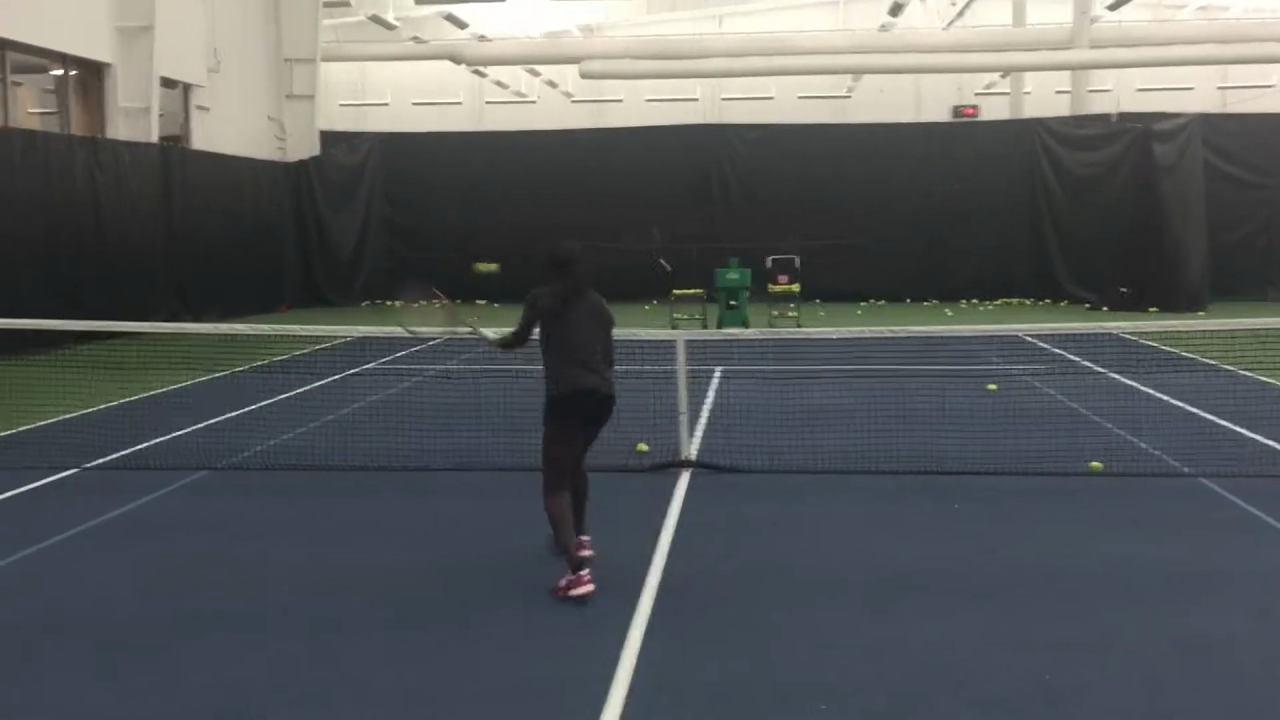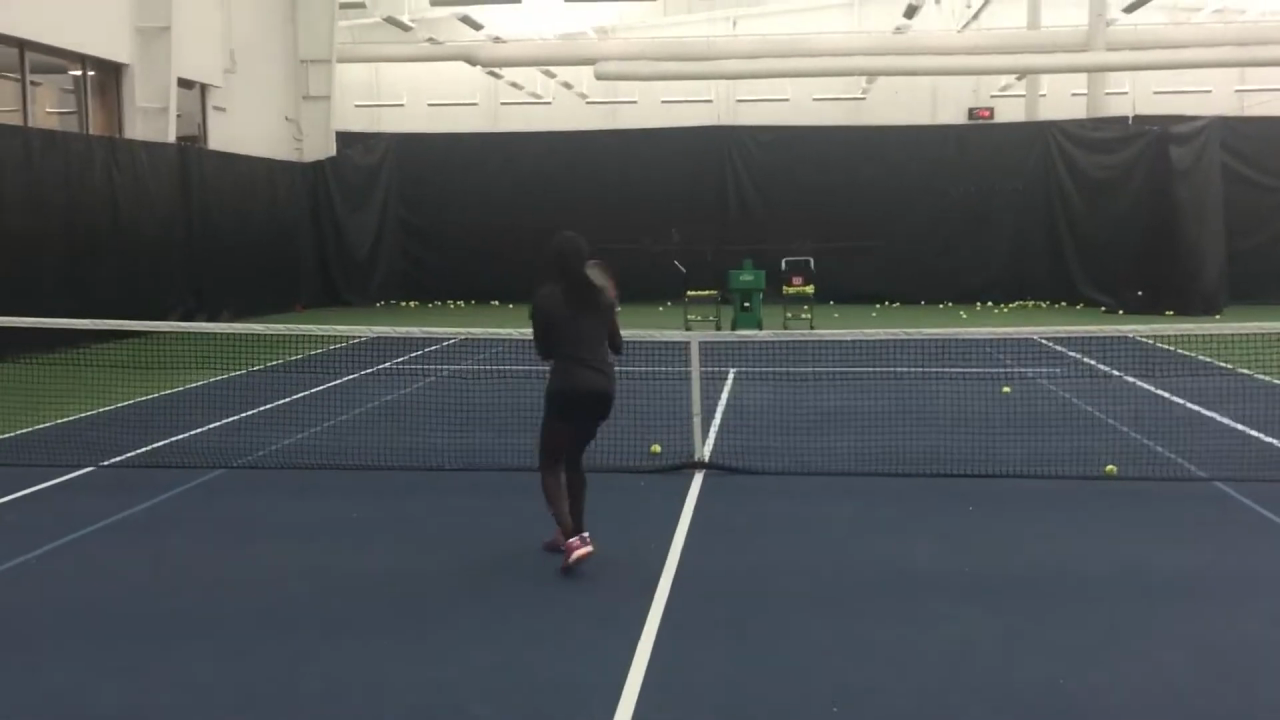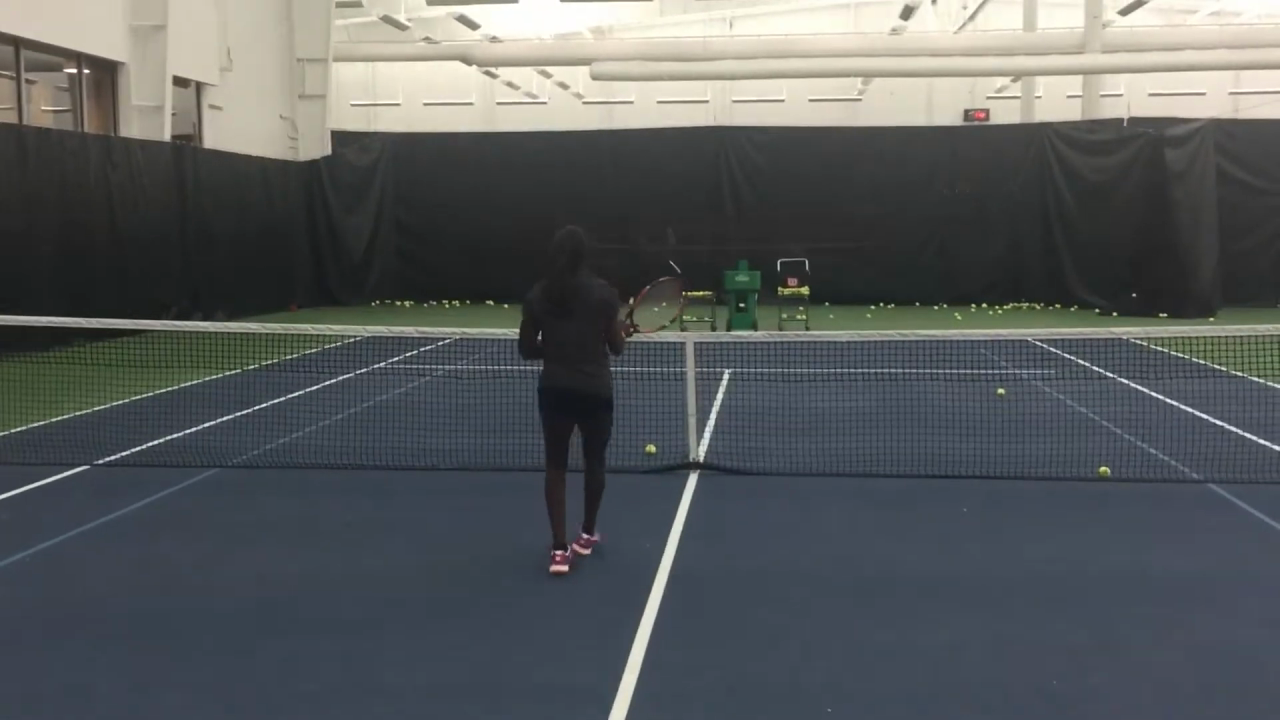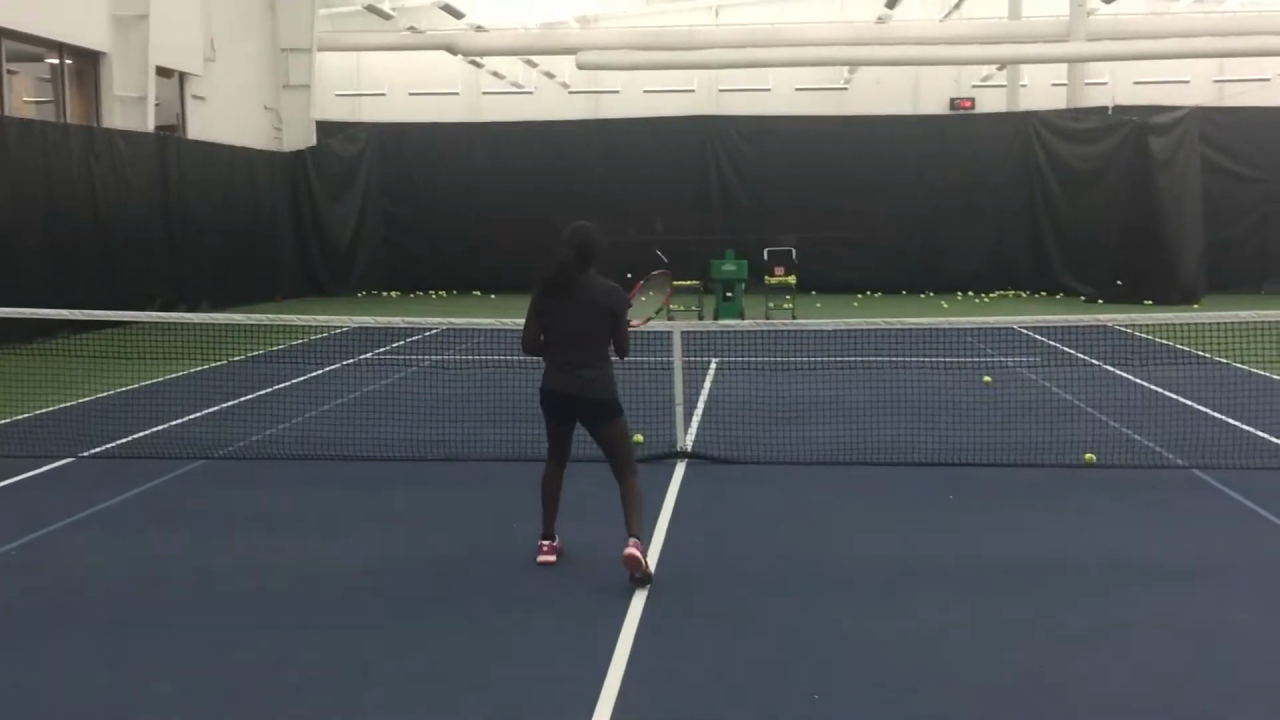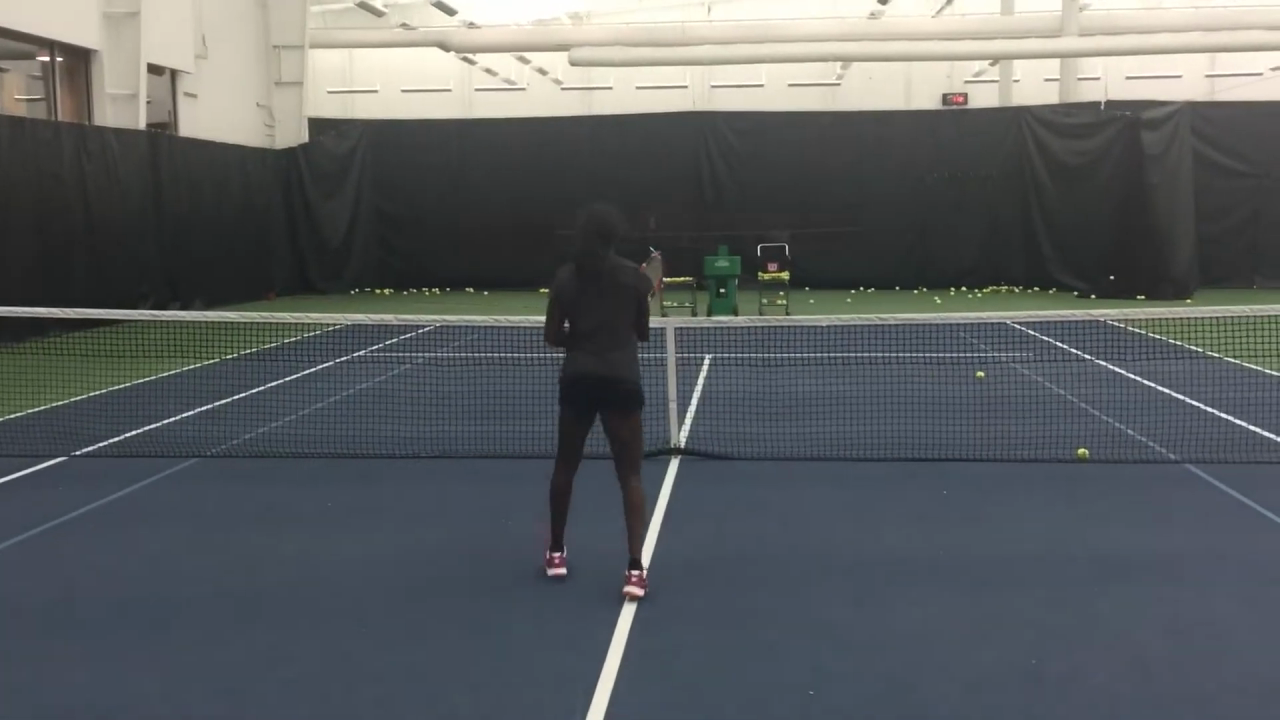
dt=0.3s
person 1, frame 1
left shoulder: (543, 298)
right shoulder: (598, 303)
left elbow: (518, 339)
left wrist: (495, 341)
left hip: (568, 394)
right hip: (602, 395)
left knee: (554, 487)
right knee: (574, 462)
left ankle: (579, 571)
right ankle: (580, 539)
person 1, frame 2
left shoulder: (543, 298)
right shoulder: (601, 296)
left elbow: (545, 352)
right elbow: (617, 347)
left hip: (568, 388)
right hip: (603, 389)
left knee: (551, 467)
right knee: (572, 459)
left ankle: (572, 537)
right ankle: (574, 533)
person 1, frame 3
left shoulder: (538, 294)
right shoulder: (604, 292)
left elbow: (526, 349)
right elbow: (616, 348)
right wrist: (622, 332)
left hip: (554, 388)
right hip: (594, 389)
left knee: (555, 464)
right knee: (594, 462)
left ankle: (559, 549)
right ankle: (587, 534)
person 1, frame 4
left shoulder: (546, 290)
right shoulder: (612, 293)
left elbow: (529, 345)
right elbow: (622, 350)
right wrist: (623, 329)
left hip: (555, 390)
right hip: (597, 392)
left knee: (556, 461)
right knee: (626, 471)
left ankle: (548, 541)
right ankle: (634, 542)
person 1, frame 5
left shoulder: (565, 278)
right shoulder: (634, 276)
left elbow: (553, 336)
right elbow: (642, 334)
left hip: (578, 378)
right hip: (622, 380)
left knee: (564, 466)
right knee: (629, 475)
left ankle: (556, 552)
right ankle: (635, 570)
